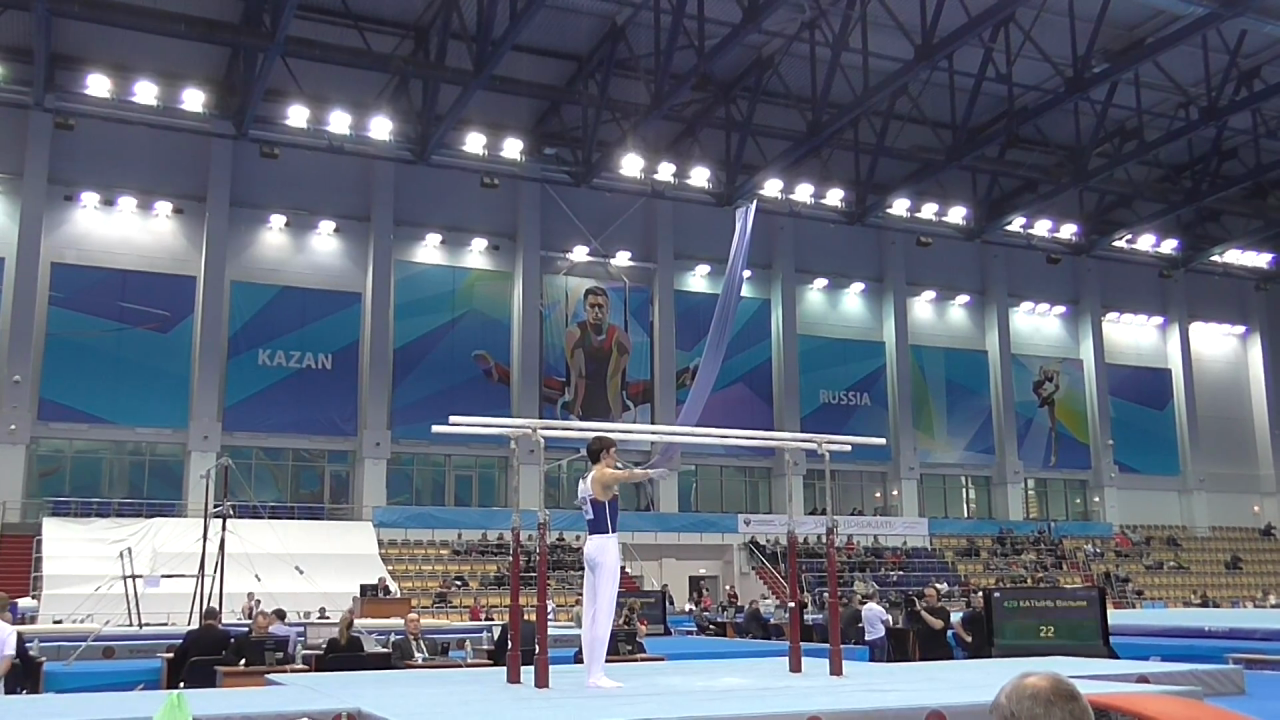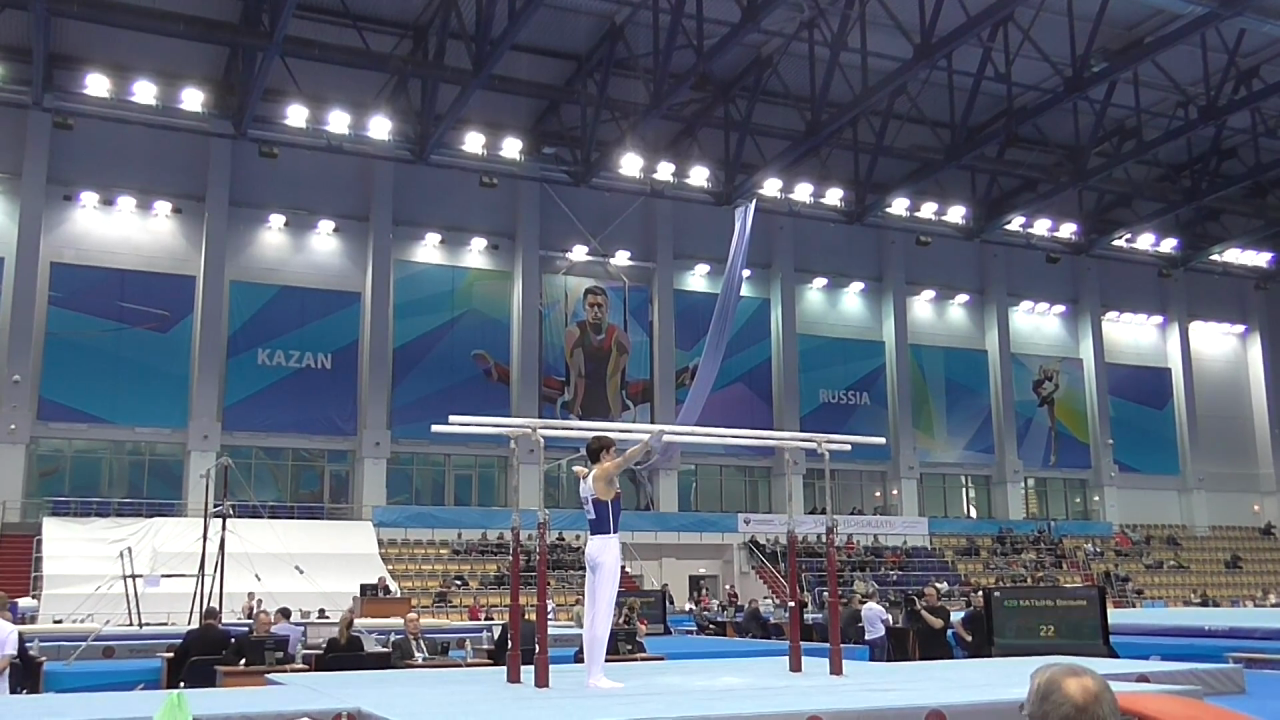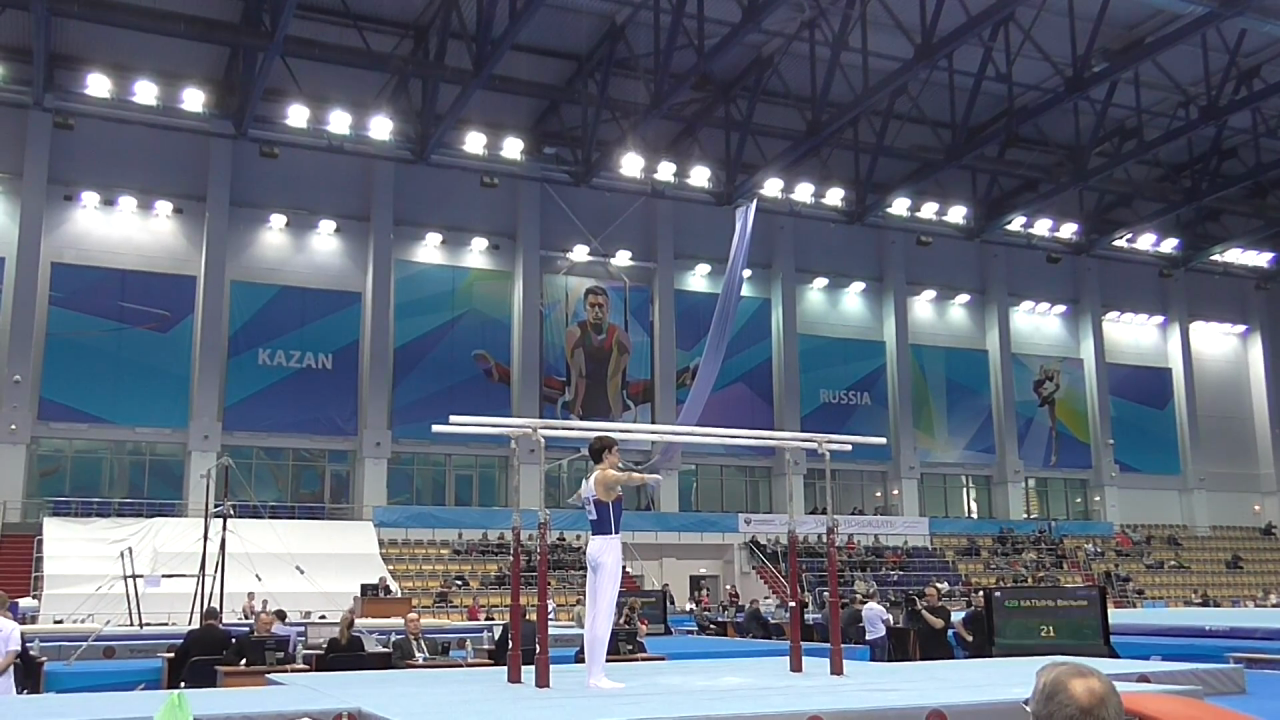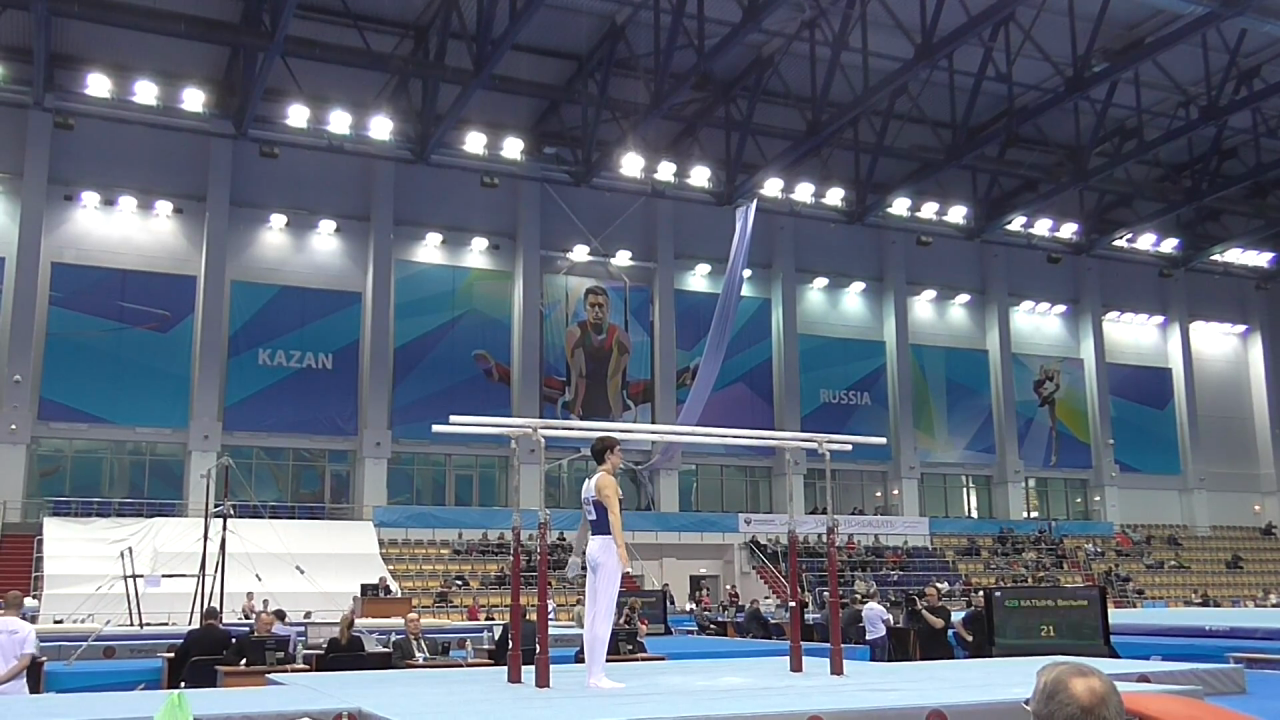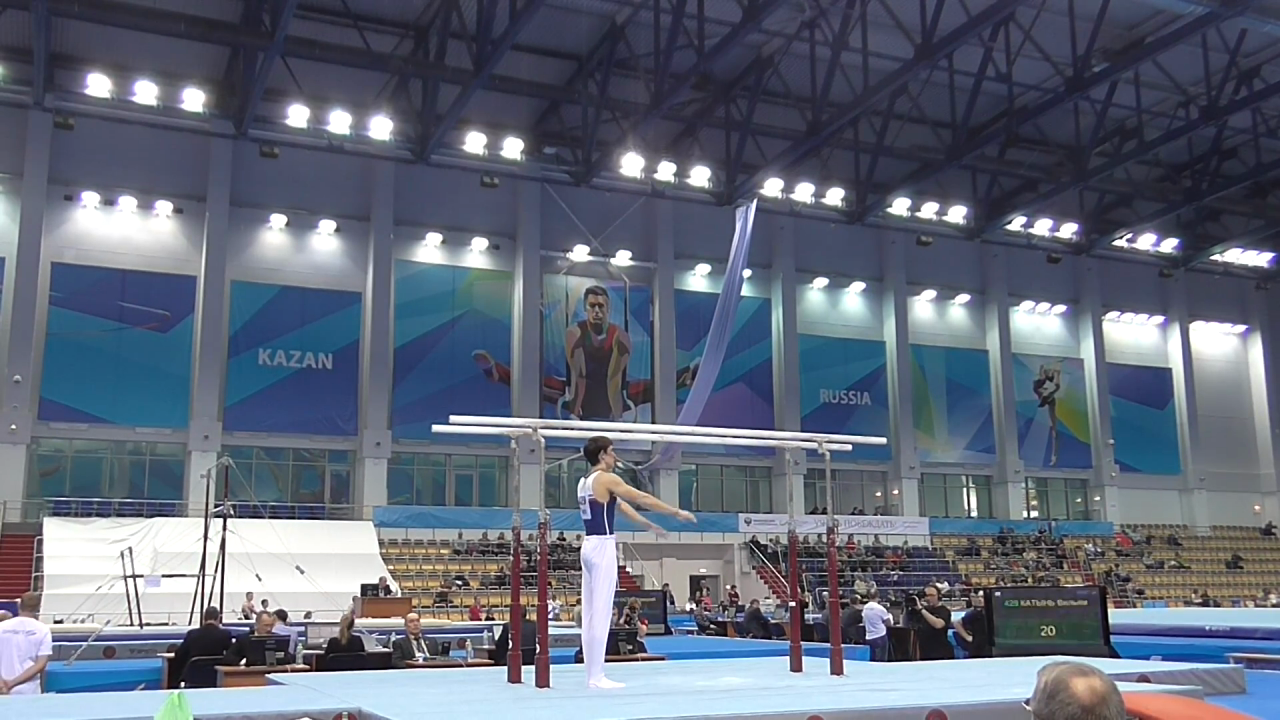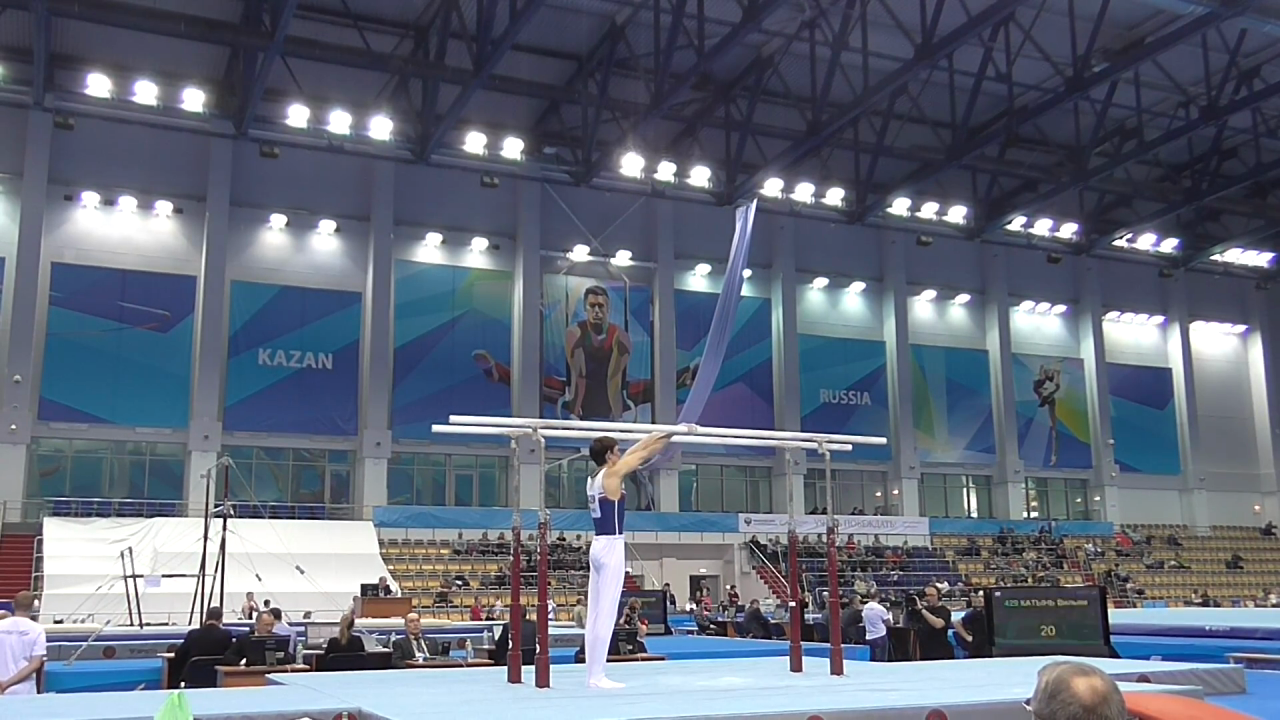
dt=0.5s
person 1, frame 1
left shoulder: (586, 481)
right shoulder: (602, 475)
right elbow: (626, 475)
right wrist: (649, 473)
left hip: (591, 545)
right hip: (605, 545)
left knee: (592, 612)
right knee: (604, 612)
left ankle: (592, 673)
right ankle: (597, 675)
person 1, frame 2
left shoulder: (586, 477)
right shoulder: (603, 473)
right elbow: (626, 459)
left wrist: (579, 468)
right wrist: (647, 443)
left hip: (593, 545)
right hip: (607, 546)
left knee: (593, 613)
right knee: (603, 613)
left ankle: (593, 674)
right ankle: (597, 676)
person 1, frame 3
left shoulder: (589, 480)
right shoulder: (604, 476)
right elbow: (625, 477)
left wrist: (576, 498)
right wrist: (645, 478)
left hip: (595, 545)
right hip: (608, 546)
left knee: (594, 613)
right knee: (604, 613)
left ankle: (593, 673)
right ankle: (597, 676)
person 1, frame 4
left shoulder: (589, 482)
right shoulder: (607, 480)
right elbow: (613, 513)
left wrist: (576, 553)
right wrist: (621, 546)
left hip: (593, 546)
right hip: (606, 546)
left knee: (593, 614)
right knee: (604, 614)
left ankle: (593, 674)
right ankle: (597, 676)
person 1, frame 5
left shoulder: (585, 481)
right shoulder: (605, 478)
left elbow: (622, 504)
right elbow: (643, 499)
left wrist: (649, 525)
right wrist: (676, 512)
left hip: (589, 546)
right hip: (602, 547)
left knee: (591, 614)
right knee: (601, 614)
left ankle: (593, 674)
right ankle: (597, 677)
person 1, frame 6
left shoulder: (595, 478)
right shoulder: (612, 473)
left elbow: (634, 453)
right elbow: (645, 454)
left wrist: (661, 433)
right wrist: (672, 433)
left hip: (598, 546)
right hip: (612, 546)
left knee: (596, 613)
right knee: (606, 613)
left ankle: (594, 674)
right ankle: (597, 676)
